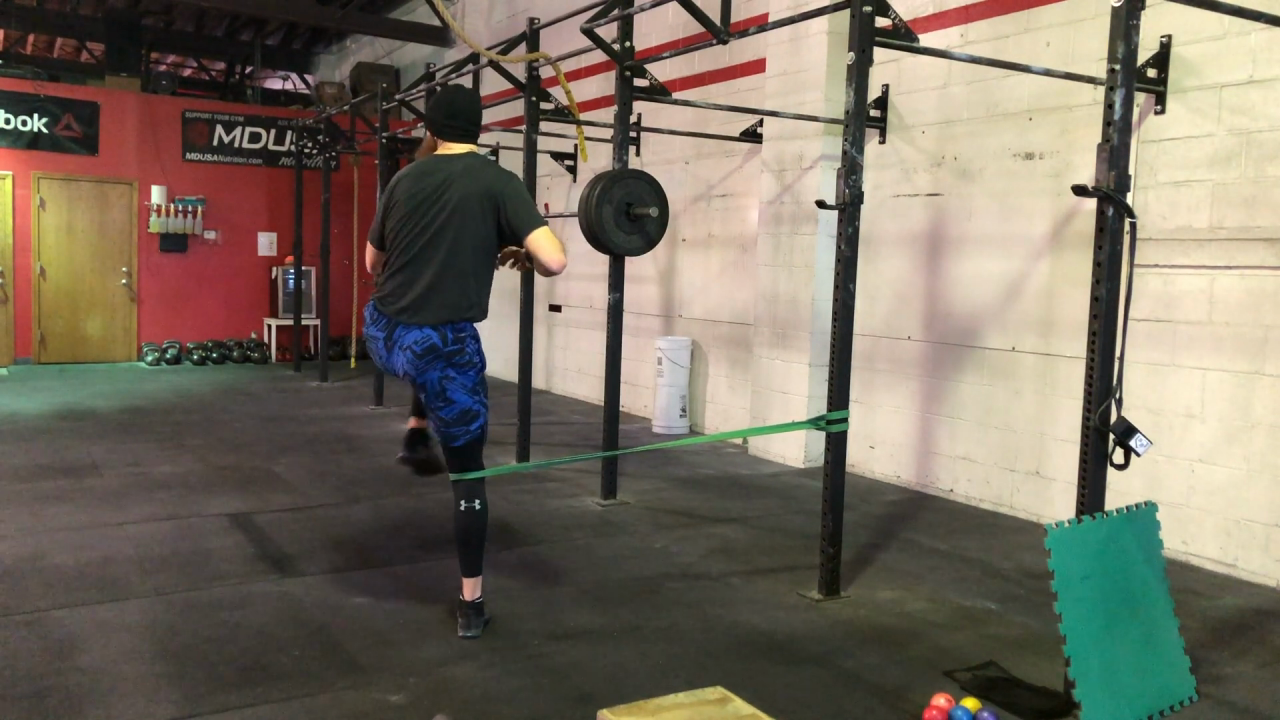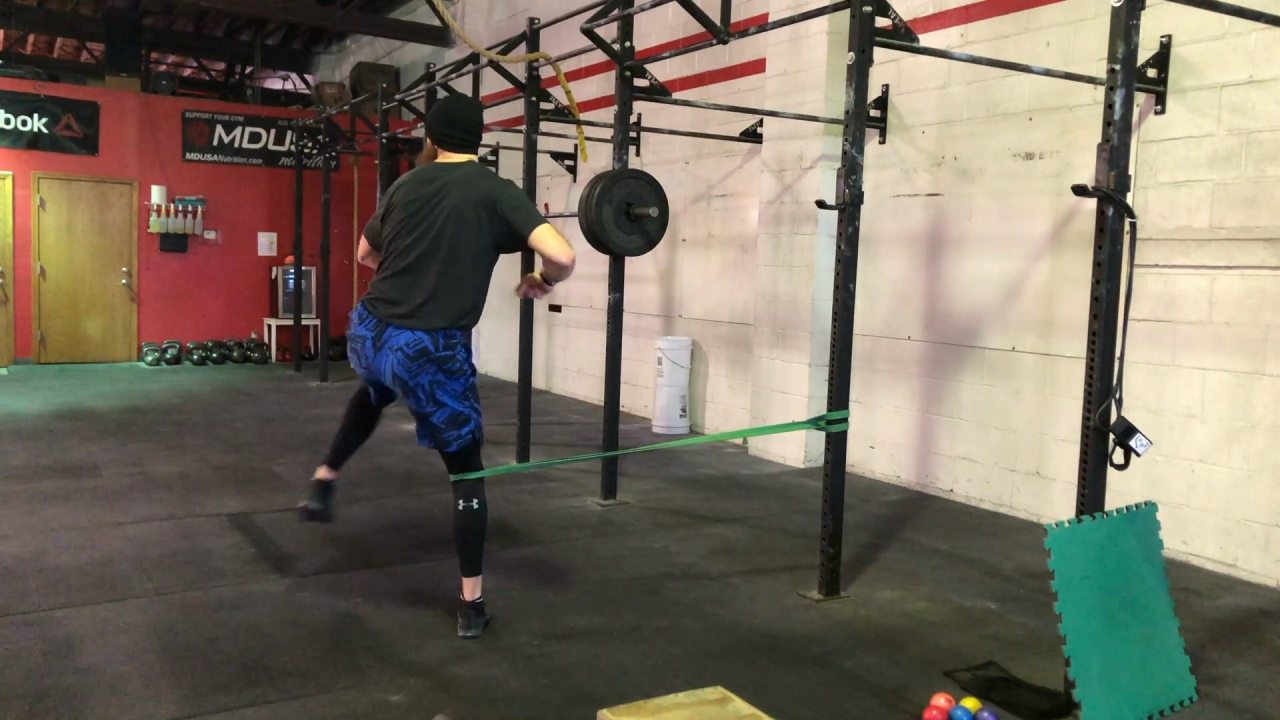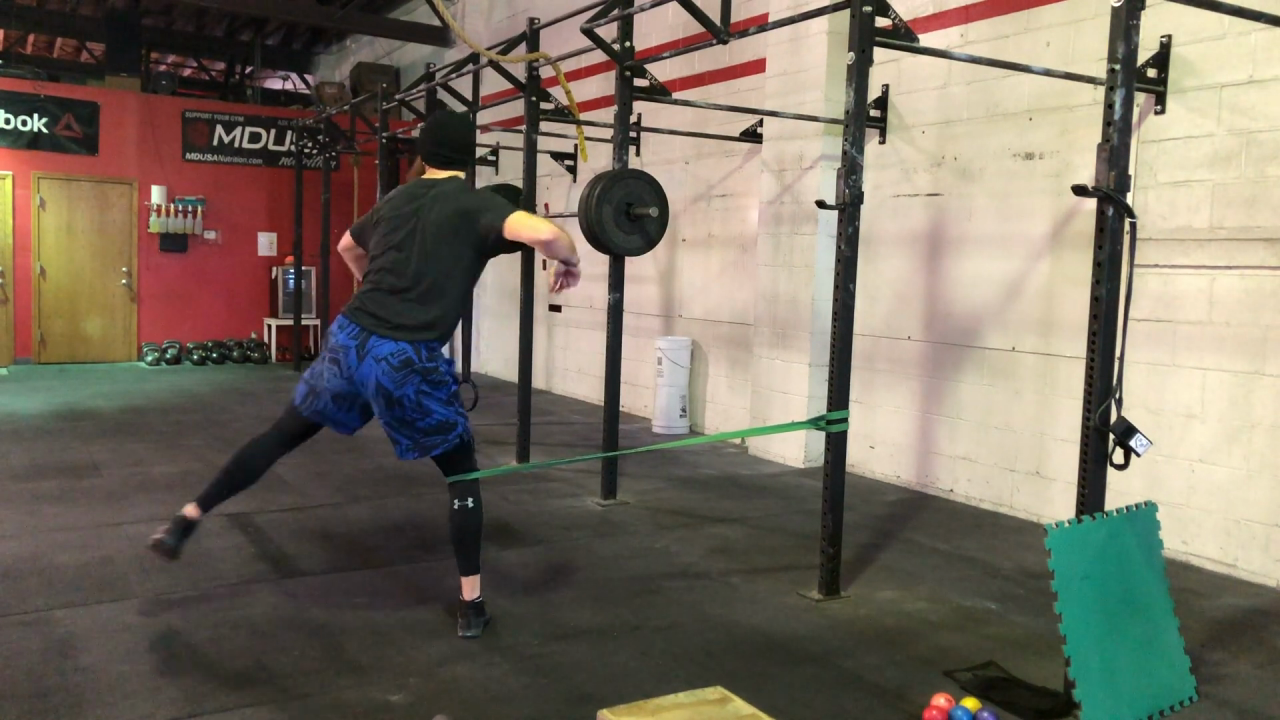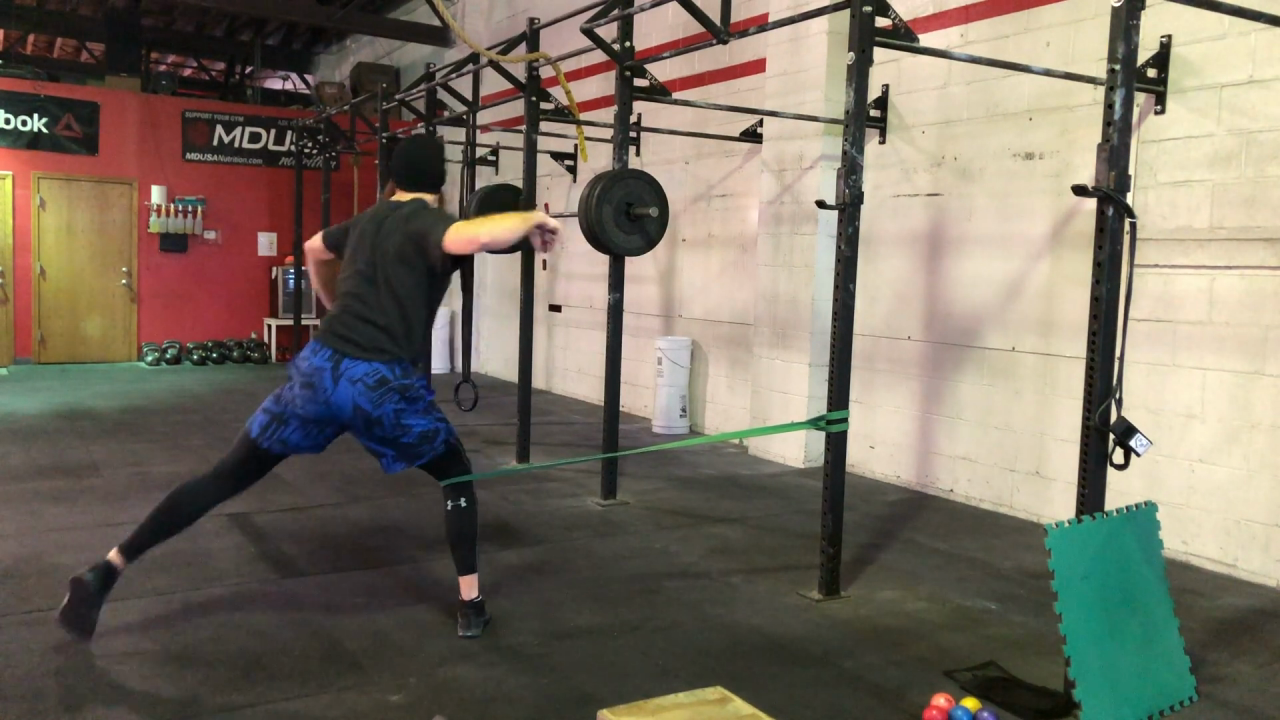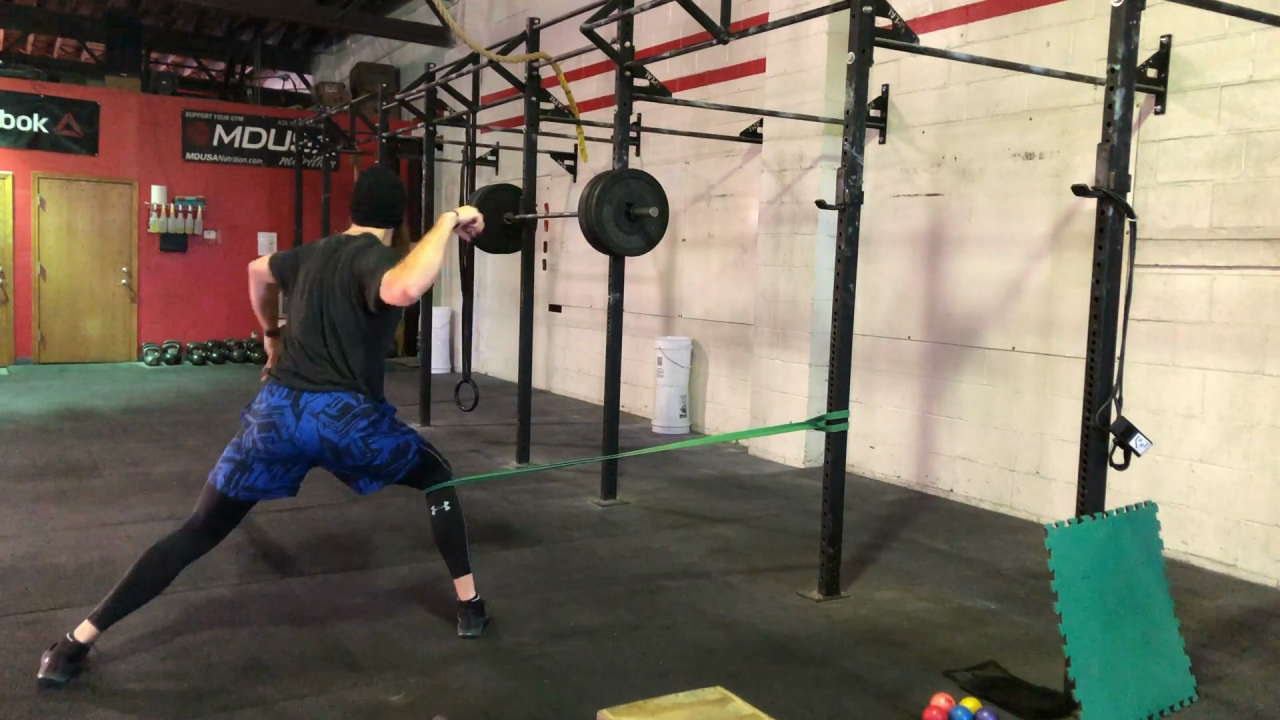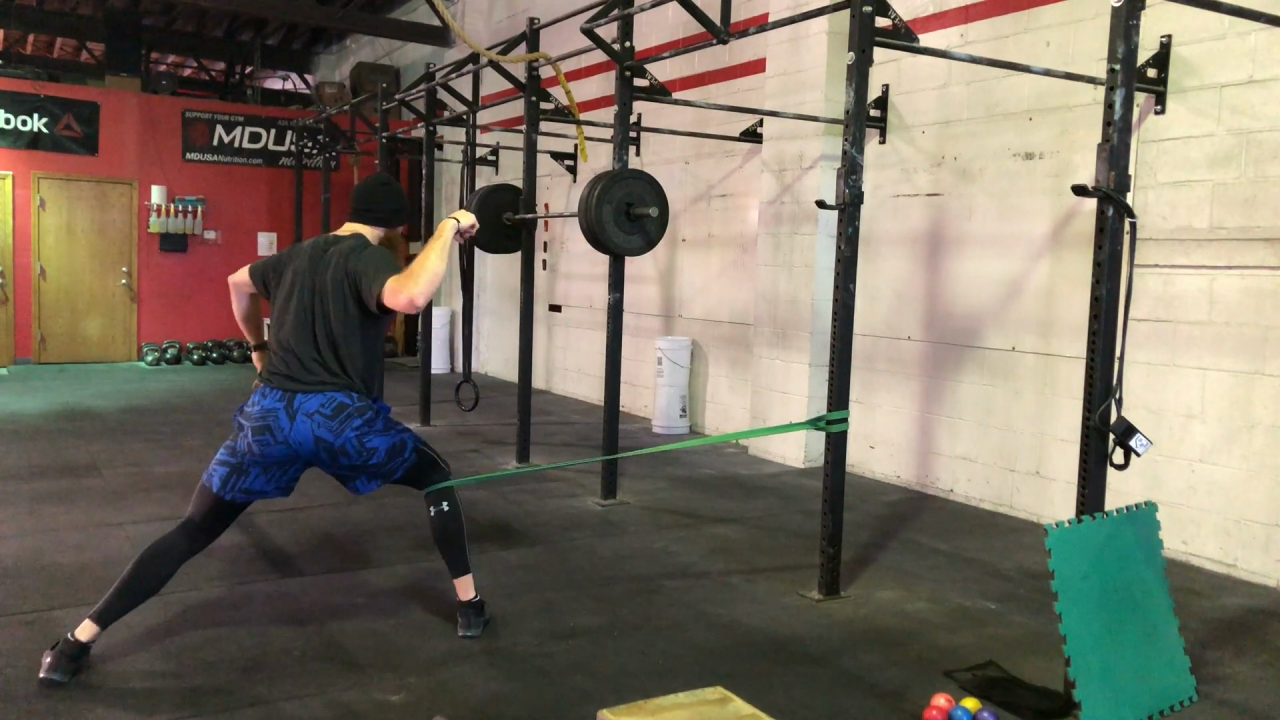
dt=0.2s
person 1, frame 1
left shoulder: (404, 179)
right shoulder: (498, 183)
left elbow: (373, 263)
right elbow: (554, 261)
right wrist: (521, 256)
left hip: (381, 331)
right hip: (440, 345)
right knee: (467, 474)
left ankle: (417, 436)
right ankle: (471, 605)
person 1, frame 2
left shoulder: (406, 185)
right shoulder: (496, 191)
left elbow: (365, 255)
right elbow: (562, 255)
right wrist: (544, 282)
left hip: (369, 331)
right hip: (431, 349)
left knee: (374, 390)
right knee: (466, 473)
left ankle: (322, 483)
right ankle: (471, 606)
person 1, frame 3
left shoulder: (397, 200)
right shoulder: (474, 205)
left elbow: (347, 248)
right elbow: (540, 232)
right wrist: (570, 260)
left hip: (348, 340)
right hip: (410, 362)
left knee: (284, 435)
right knee: (462, 475)
left ankle: (183, 522)
right ankle: (471, 606)
person 1, frame 4
left shoulder: (367, 221)
right shoulder: (428, 224)
left elbow: (315, 252)
right elbow: (470, 238)
right wrist: (534, 219)
left hip: (319, 366)
right hip: (382, 384)
left knee: (227, 477)
right knee: (457, 478)
left ankle: (105, 572)
right ankle: (470, 607)
person 1, frame 5
left shoulder: (314, 253)
right shoulder: (373, 260)
left elbow: (257, 273)
right elbow: (400, 292)
left wrist: (273, 338)
right wrist: (448, 222)
left hip: (276, 408)
right hip: (343, 416)
left knee: (196, 533)
right knee: (438, 479)
left ankle: (75, 644)
right ankle: (468, 607)
person 1, frame 6
left shoulder: (299, 255)
right shoulder: (367, 260)
left elbow: (238, 285)
right elbow: (409, 297)
left wrist: (258, 348)
right wrist: (447, 228)
left hip: (268, 411)
right hip: (337, 417)
left knee: (191, 532)
right knee: (437, 477)
left ankle: (77, 642)
right ankle: (470, 607)
